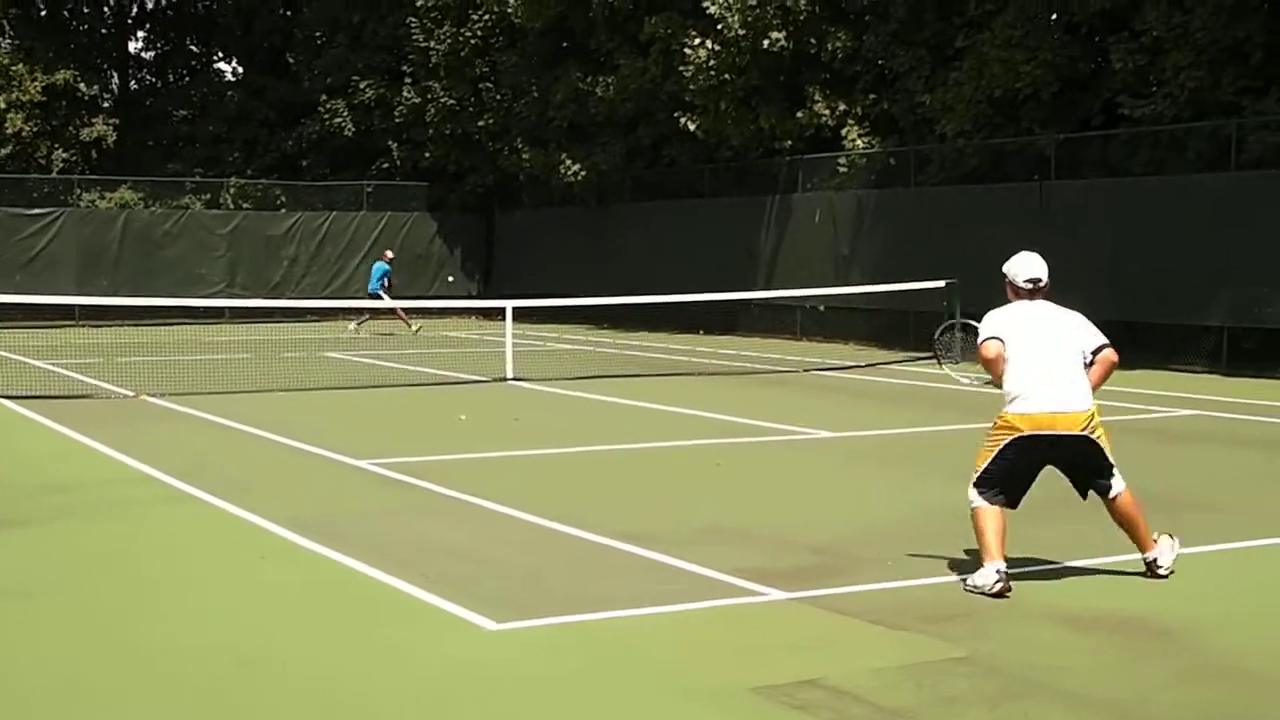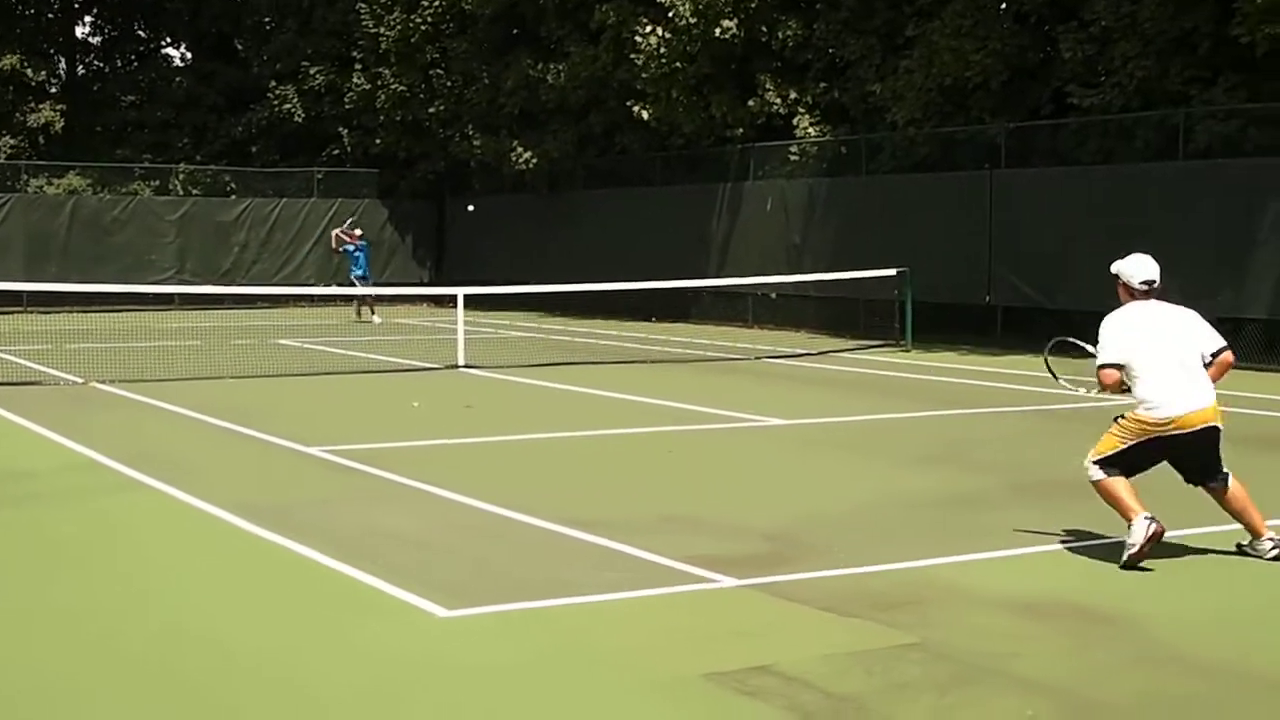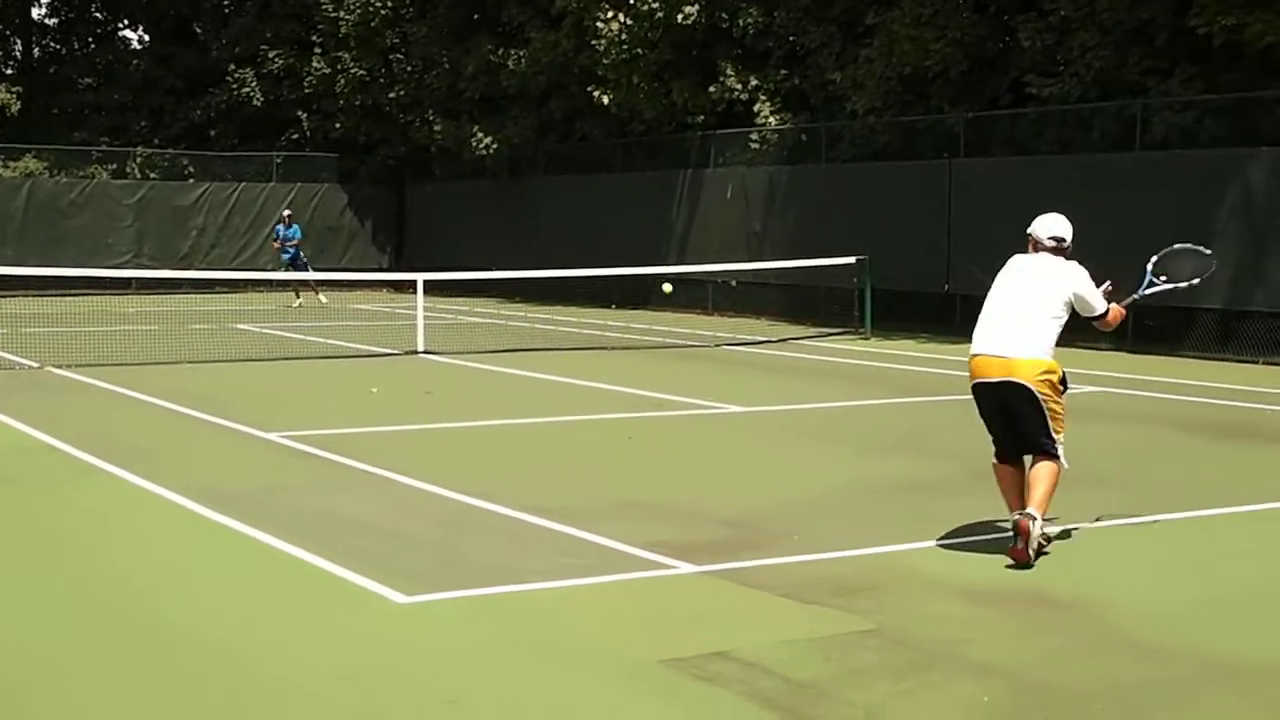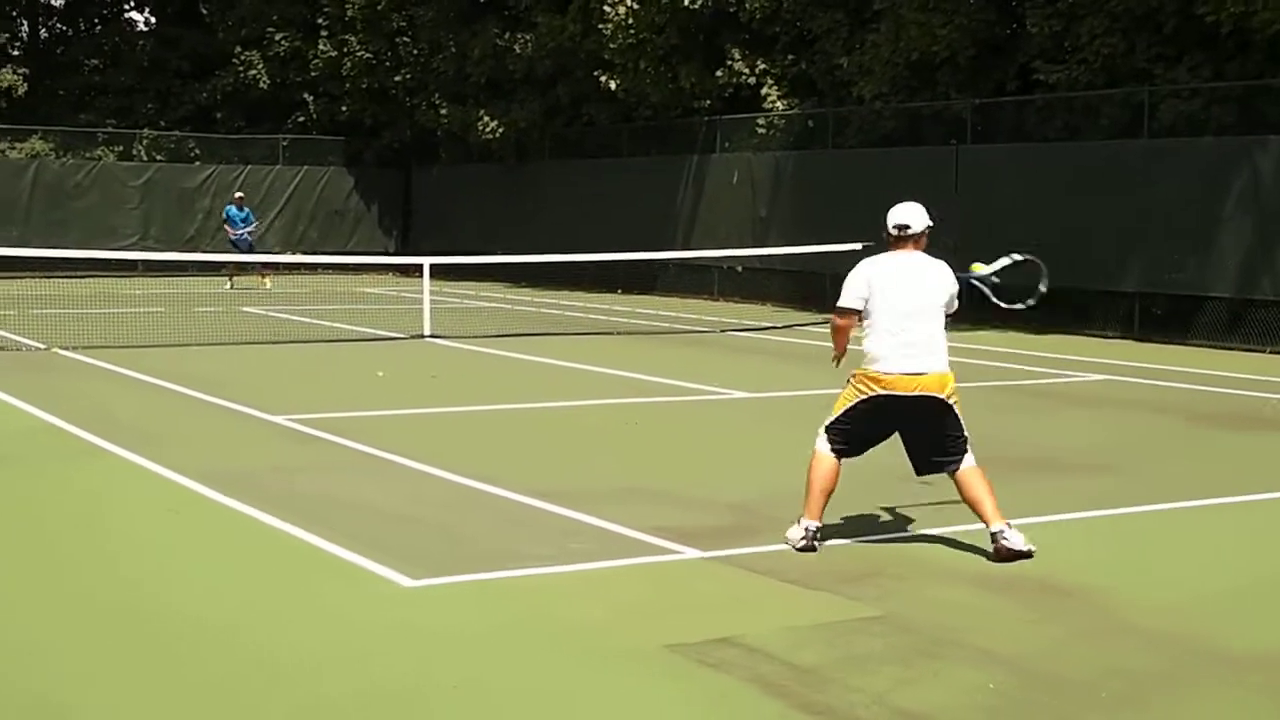
dt=0.5s
person 1, frame 1
left shoulder: (998, 318)
right shoulder: (1072, 318)
left elbow: (990, 354)
right elbow: (1107, 357)
left wrist: (1004, 381)
right wrist: (1081, 393)
left hip: (1024, 421)
right hip: (1079, 418)
left knee: (985, 494)
right knee: (1108, 485)
left ankle: (993, 570)
right ankle: (1156, 552)
person 1, frame 2
left shoulder: (1115, 321)
right shoulder: (1185, 315)
left elbow: (1109, 380)
right elbow: (1226, 358)
left hip: (1157, 419)
right hip: (1204, 415)
left knee: (1100, 467)
right knee: (1216, 480)
left ankle: (1141, 522)
person 1, frame 3
left shoulder: (1015, 264)
right shoulder: (1073, 273)
right elbow: (1108, 320)
left wrist: (1090, 299)
right wrist: (1116, 309)
left hip: (983, 363)
right hip: (1028, 368)
left knee: (1006, 451)
right knee: (1048, 452)
left ankle: (1022, 520)
right ankle: (1030, 522)
person 1, frame 4
left shoulder: (868, 267)
right shoulder: (941, 272)
left elbow: (842, 323)
left wrist: (839, 347)
left hip: (878, 381)
right hip: (931, 385)
left knee: (830, 444)
right knee: (960, 460)
left ankle: (809, 527)
right ankle: (1001, 532)
